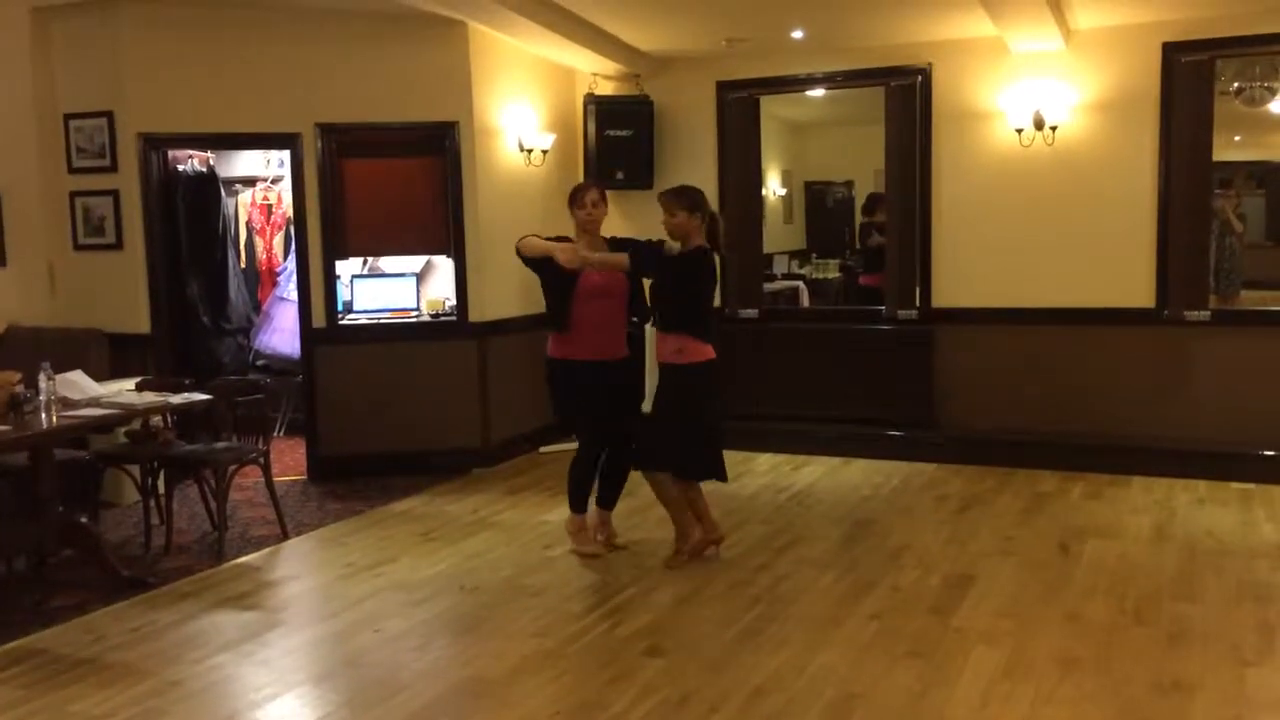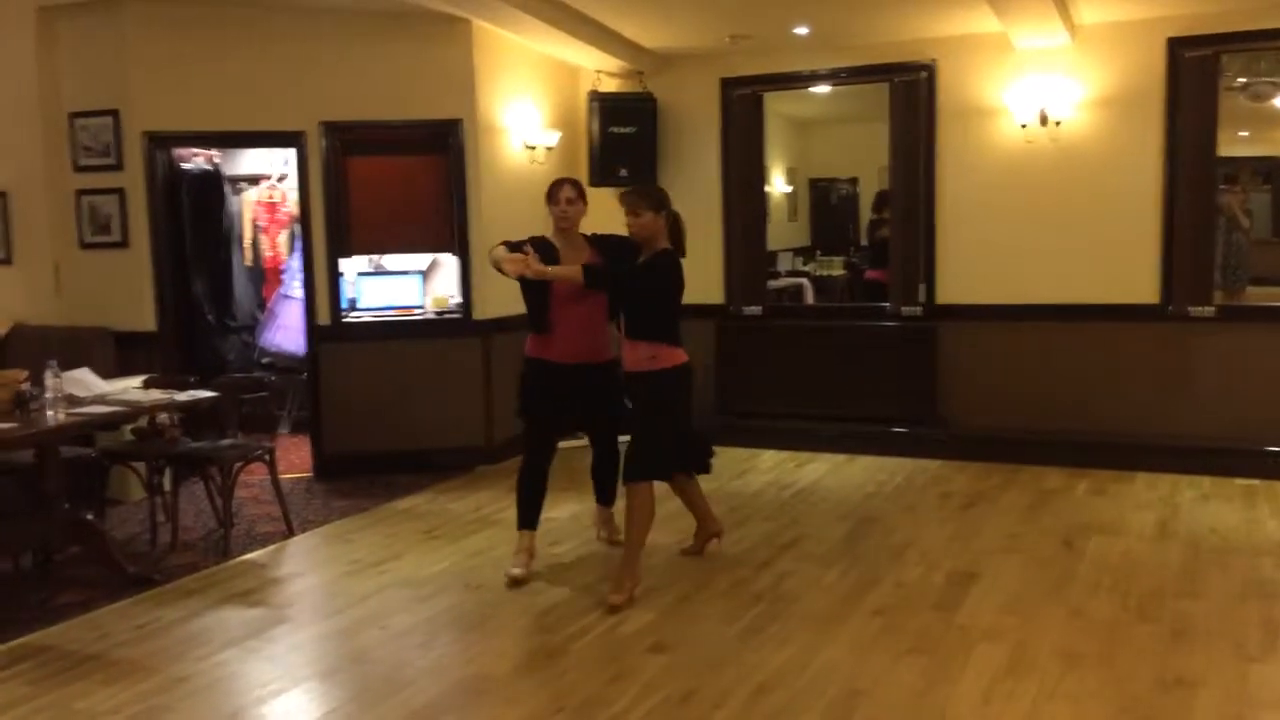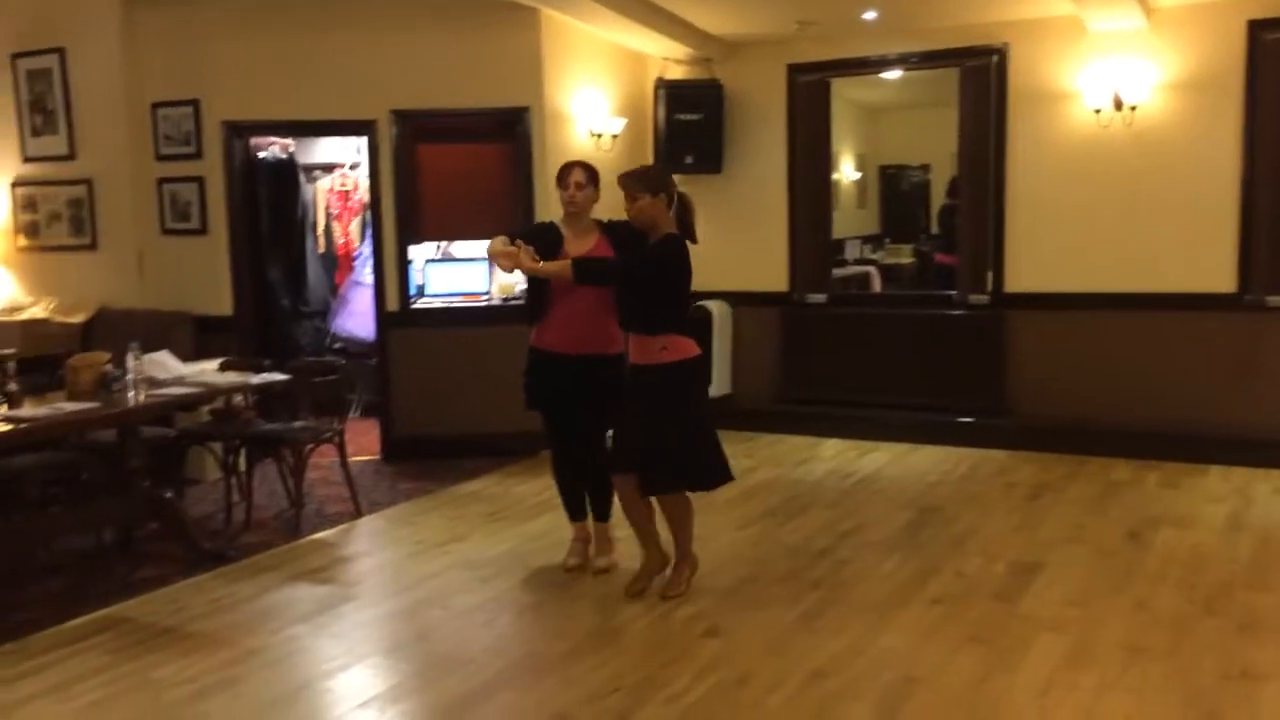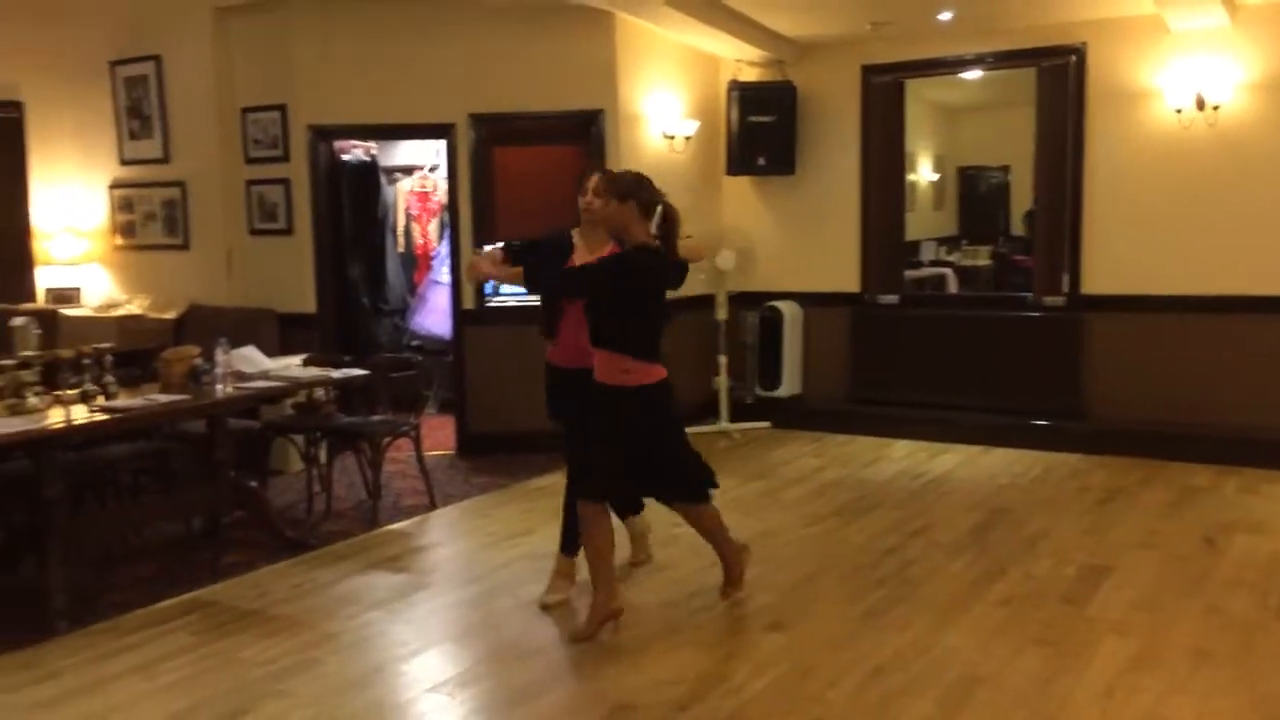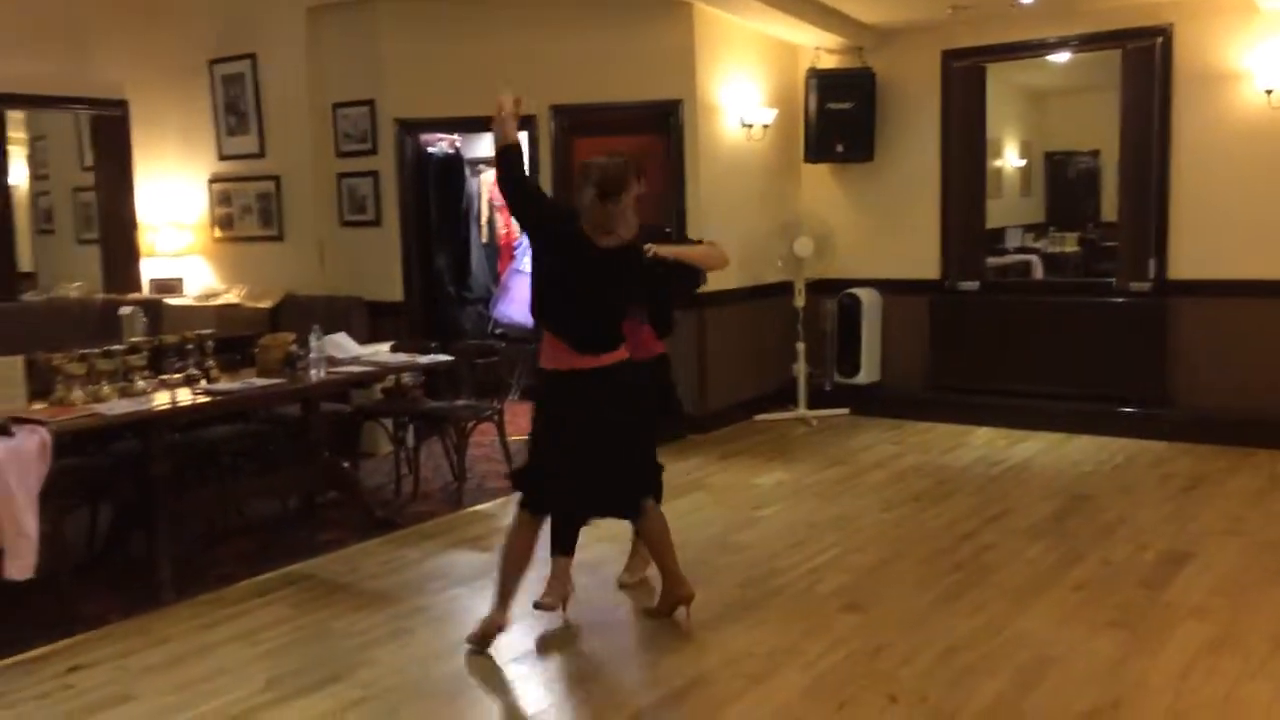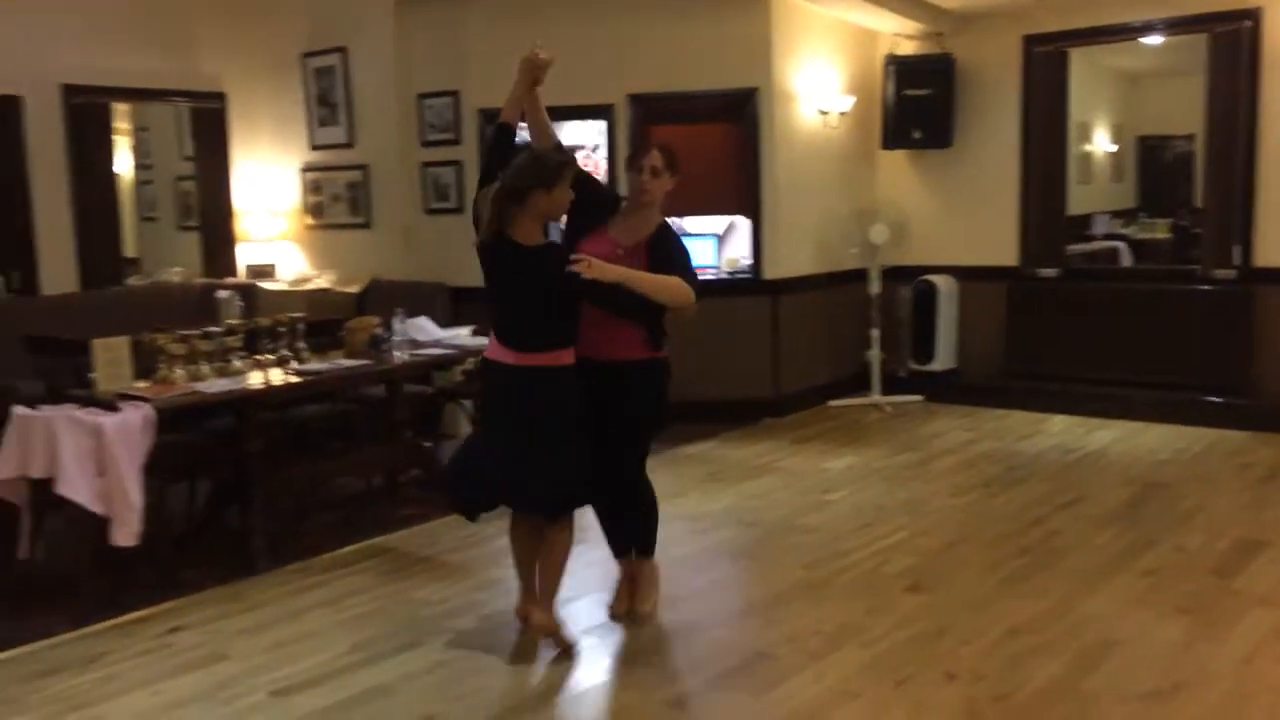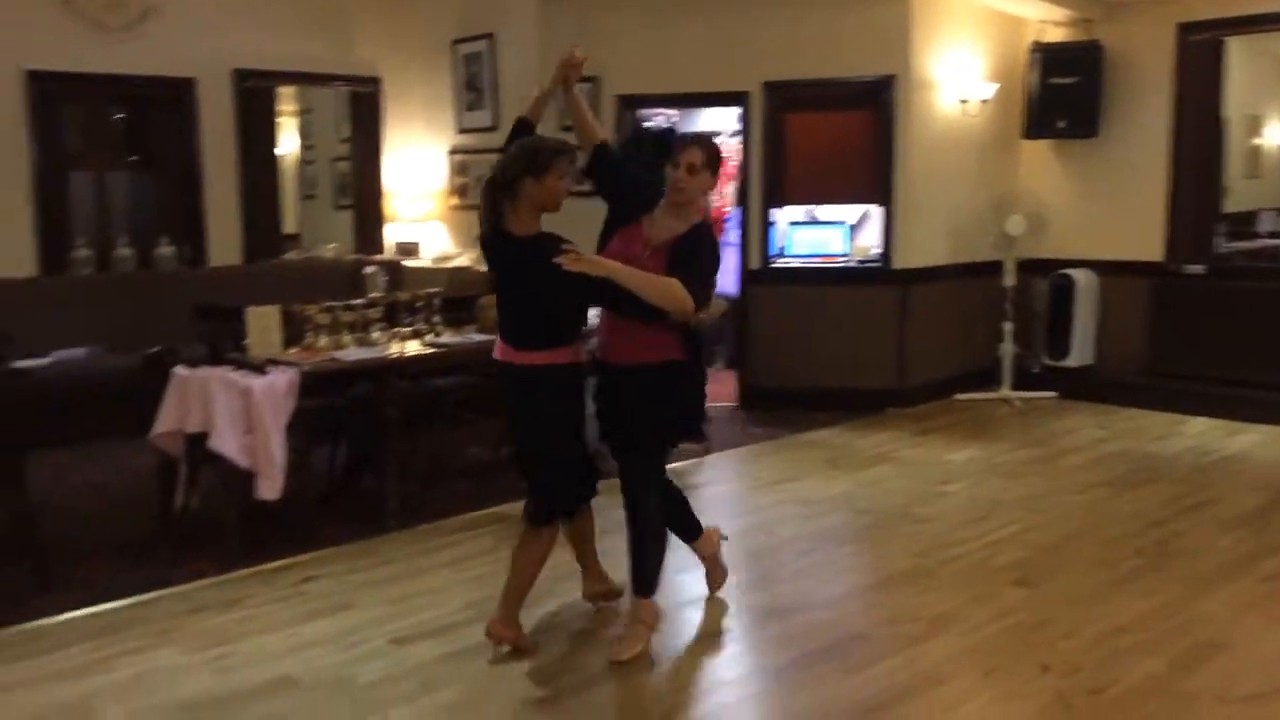
dt=0.4s
person 1, frame 1
left shoulder: (697, 261)
right shoulder: (678, 258)
left elbow: (645, 262)
left wrist: (590, 257)
left hip: (690, 370)
right hip: (679, 368)
left knee: (655, 455)
right knee: (673, 456)
left ankle: (688, 531)
right ankle: (706, 528)
person 1, frame 2
left shoulder: (664, 266)
right shoulder: (642, 259)
left elbow: (609, 278)
left wrist: (545, 272)
left hip: (663, 375)
right hip: (643, 374)
left knee: (640, 470)
right knee: (668, 459)
left ankle: (629, 572)
right ankle: (708, 522)
person 1, frame 3
left shoulder: (668, 252)
right shoulder: (648, 249)
left elbow: (605, 272)
left wrist: (538, 268)
left hip: (674, 371)
right hip: (643, 371)
left knee: (665, 475)
right knee: (625, 472)
left ankle: (685, 558)
right ankle: (653, 554)
person 1, frame 4
left shoulder: (636, 264)
right shoulder: (642, 260)
left elbow: (571, 282)
left hip: (638, 394)
right hip: (614, 391)
left knee: (677, 488)
right knee: (592, 496)
left ankle: (732, 553)
right ankle: (606, 597)
person 1, frame 5
left shoulder: (557, 235)
right shoulder: (630, 257)
left elbow: (516, 184)
left wrist: (506, 121)
left hip: (565, 386)
right hip: (613, 381)
left knee: (538, 498)
right knee: (634, 488)
left ankle: (499, 611)
right ankle: (675, 583)
person 1, frame 6
left shoulder: (491, 235)
right shoulder: (558, 263)
left elbow: (497, 154)
left wrist: (523, 85)
left hip: (502, 378)
right hip: (548, 384)
left knee: (516, 493)
right knee: (556, 498)
left ankle: (529, 598)
right ankle: (544, 605)
person 1, frame 7
left shoulder: (497, 232)
right shoulder: (545, 254)
left elbow: (519, 142)
right elbow: (616, 296)
left wrist: (554, 84)
left hip: (519, 371)
right hip: (548, 378)
left knee: (571, 480)
right knee: (553, 499)
left ankle: (594, 578)
right ankle: (506, 617)
person 2, frame 1
left shoulder: (624, 249)
right shoulder: (560, 250)
right elbow: (524, 245)
right wrist: (555, 250)
left hip: (618, 364)
right hip: (572, 365)
left knee: (623, 443)
right knee: (592, 442)
left ankle: (604, 519)
right ankle: (577, 523)
person 2, frame 2
left shoulder: (605, 248)
right shoulder: (537, 249)
right elbow: (500, 251)
right wrist: (506, 261)
left hip: (599, 366)
right hip: (548, 367)
left knee: (607, 444)
right knee: (537, 452)
left ankle: (605, 516)
right ankle: (524, 545)
person 2, frame 3
left shoulder: (617, 236)
right shoulder: (542, 235)
right elbow: (501, 244)
right wrist: (502, 253)
left hip: (603, 360)
right hip: (552, 359)
left knee: (591, 445)
right knee: (564, 448)
left ankle: (603, 533)
right ankle: (580, 532)
person 2, frame 4
right shoulder: (555, 245)
right elbow: (508, 260)
right wrist: (486, 264)
right hip: (564, 373)
left knee: (583, 465)
right knee: (594, 462)
left ankle: (566, 565)
right ankle: (637, 526)
person 2, frame 5
left shoulder: (652, 248)
left elbow: (718, 258)
left wrist: (668, 252)
left hip: (641, 370)
left ankle: (642, 550)
right ankle: (561, 573)
person 2, frame 6
left shoulder: (665, 242)
right shoulder: (595, 206)
left elbow: (685, 296)
right elbow: (549, 150)
left wrist: (618, 272)
right wrist: (530, 92)
left hip: (634, 372)
right hip: (582, 366)
left knee: (626, 471)
right knee: (598, 473)
left ankle: (644, 566)
right ankle: (627, 570)
person 2, frame 7
left shoulder: (700, 241)
right shoulder: (637, 199)
left elbow: (682, 300)
right elbow: (596, 146)
left wrist: (606, 267)
right wrist: (569, 88)
left hip: (665, 376)
right hip: (617, 369)
left knee: (639, 481)
right knee: (645, 473)
left ankle: (643, 608)
right ankle: (704, 542)
